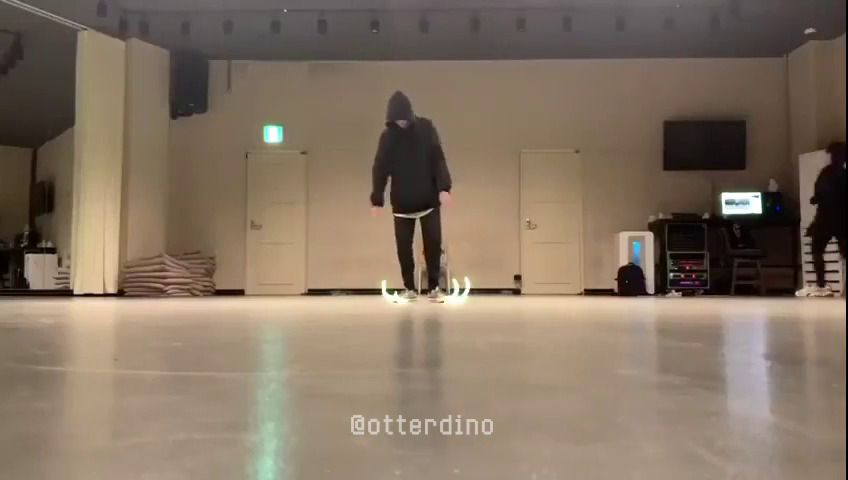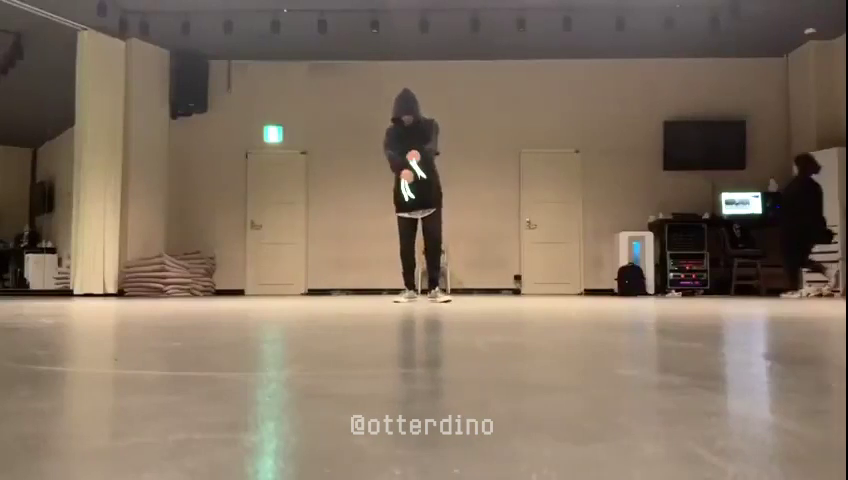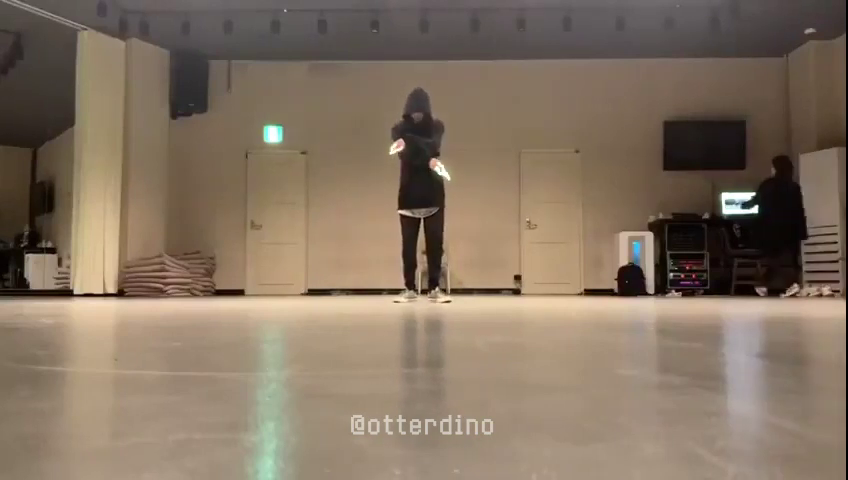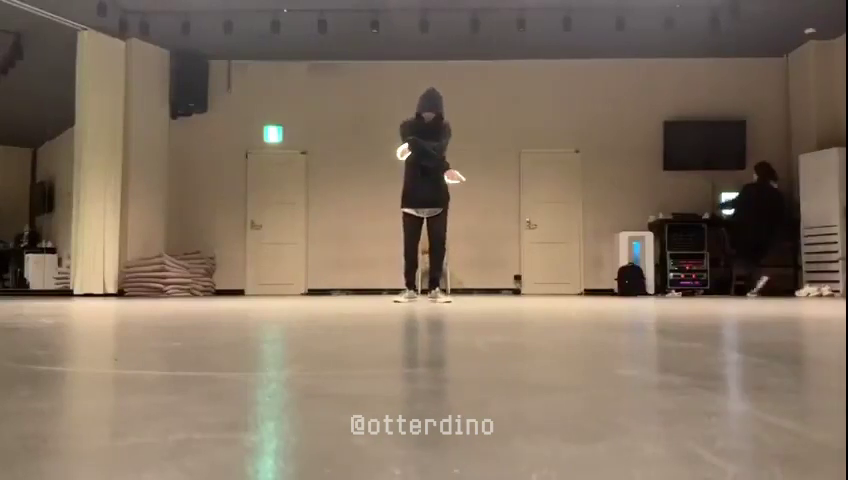
dt=0.2s
person 1, frame 1
left shoulder: (426, 128)
right shoulder: (388, 136)
left elbow: (438, 159)
right elbow: (380, 167)
left wrist: (444, 187)
right wrist: (377, 198)
left hip: (428, 198)
right hip: (402, 201)
left knee: (433, 243)
right knee: (403, 246)
left ankle: (434, 287)
right ankle: (409, 288)
person 1, frame 2
left shoulder: (429, 126)
right shoulder: (392, 133)
left elbow: (432, 147)
right elbow: (391, 155)
left wrist: (419, 153)
right wrist: (401, 169)
left hip: (429, 195)
right hip: (405, 196)
left knee: (434, 243)
right knee: (406, 244)
left ankle: (434, 288)
right ankle: (409, 288)
person 1, frame 3
left shoulder: (436, 126)
right shoulder: (400, 130)
left elbow: (432, 144)
right elbow: (403, 152)
left wrist: (410, 143)
right wrist: (428, 160)
left hip: (433, 194)
right hip: (409, 194)
left knee: (435, 242)
right knee: (408, 243)
left ankle: (434, 288)
right ankle: (409, 288)
person 1, frame 4
left shoulder: (444, 128)
right shoulder: (408, 127)
left elbow: (437, 148)
right elbow: (418, 153)
left wrist: (415, 144)
right wrist: (444, 169)
left hip: (437, 194)
right hip: (413, 194)
left knee: (438, 242)
right knee: (410, 243)
left ankle: (435, 288)
right ankle: (410, 288)
person 2, frame 1
left shoulder: (830, 172)
right shoulder: (840, 172)
left elbow: (822, 194)
left wrist: (815, 200)
left hip: (828, 220)
right hip: (841, 219)
left knee: (816, 251)
left ankle: (820, 286)
person 2, frame 2
left shoulder: (796, 183)
right shoulder: (814, 186)
left elbow: (786, 204)
right elbow: (817, 209)
right wrist: (822, 229)
left hip: (796, 227)
right hip: (811, 228)
left knee: (791, 258)
right knee: (801, 259)
left ankle: (795, 289)
right ankle: (827, 272)
person 2, frame 3
left shoulder: (769, 184)
right shoulder: (793, 187)
left elbow: (756, 201)
right elbow: (799, 210)
left wrist: (745, 205)
right wrist: (801, 230)
left hip: (772, 226)
right hip: (789, 227)
left knee: (773, 256)
left ankle: (793, 284)
right ankle: (765, 286)
person 2, frame 4
left shoulder: (749, 189)
right shoulder: (775, 193)
left elbow: (736, 203)
right elbow: (781, 215)
left wrist: (723, 205)
right wrist: (775, 233)
left hip: (748, 231)
right hip: (764, 233)
left knee: (744, 258)
right knee: (754, 259)
left ankle: (760, 277)
right ankle: (754, 288)
